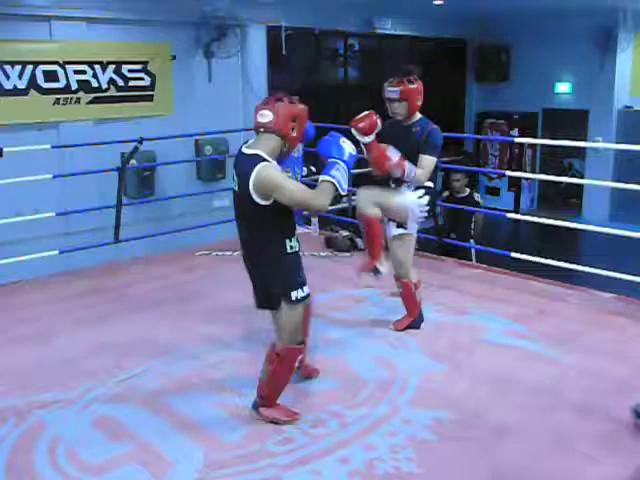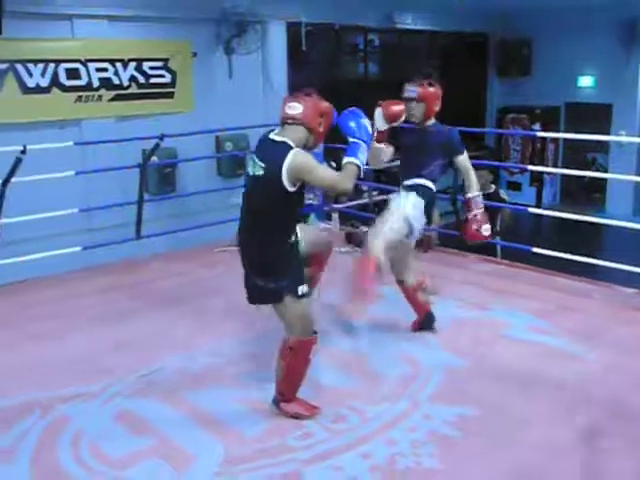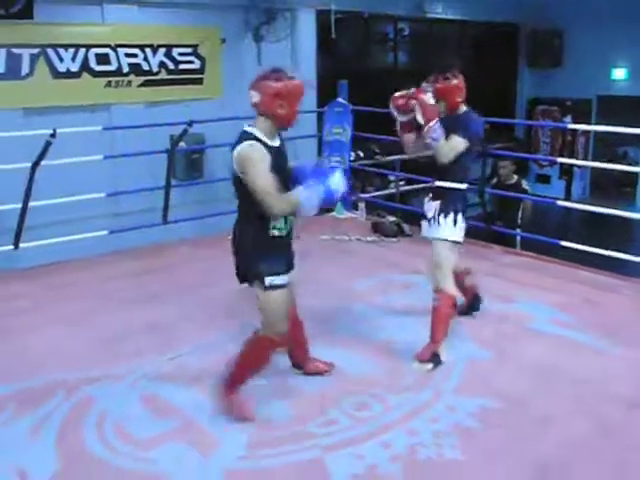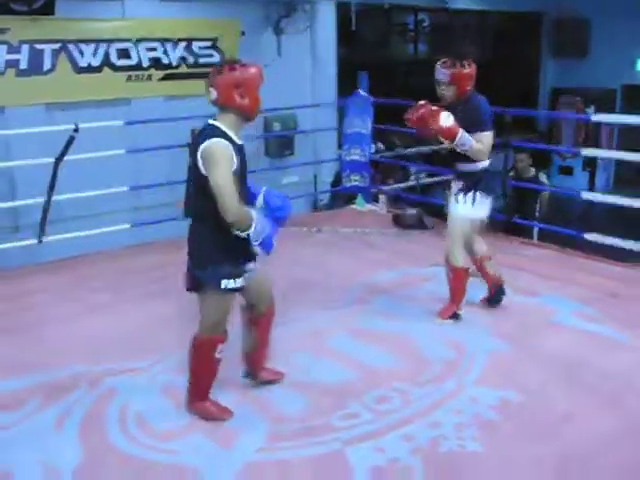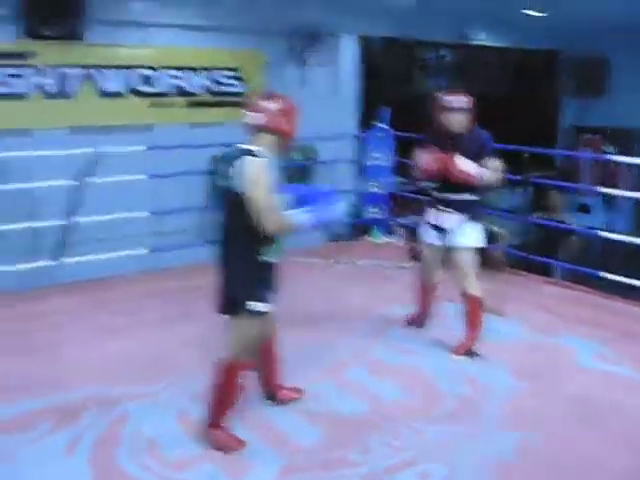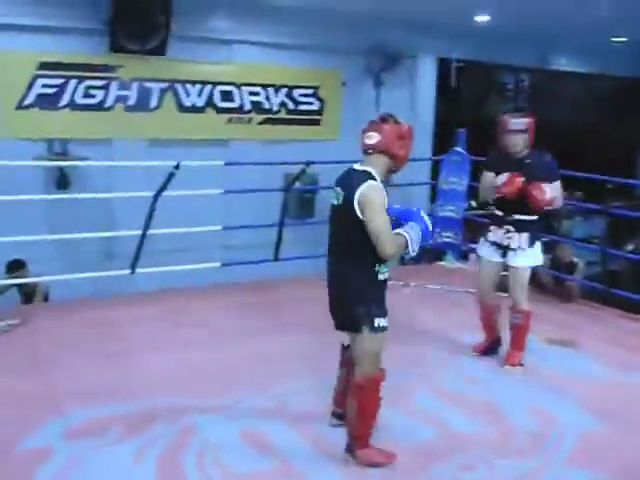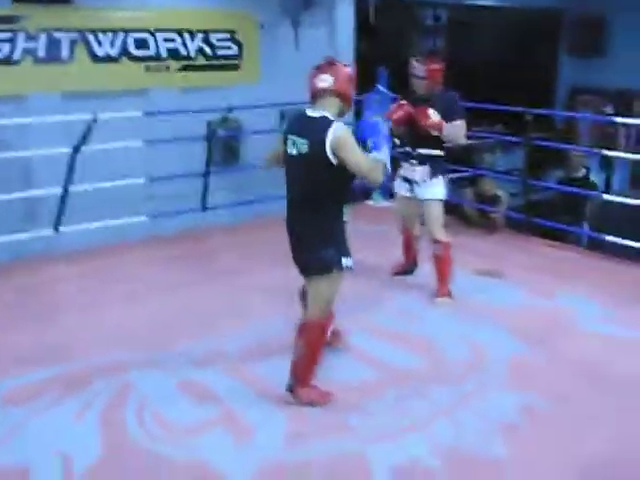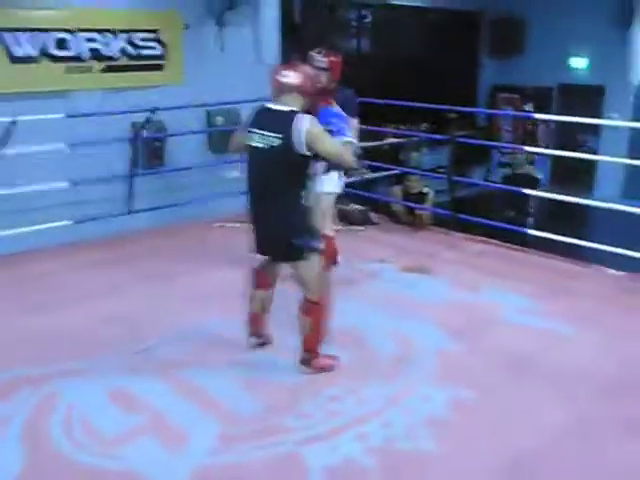
dt=0.5s
person 1, frame 1
left shoulder: (248, 152)
right shoulder: (264, 173)
right elbow: (318, 202)
right wrist: (339, 164)
left hip: (268, 254)
right hip: (275, 263)
left knee: (302, 312)
right knee: (289, 339)
left ankle: (295, 364)
right ankle: (265, 402)
person 1, frame 2
left shoulder: (269, 143)
right shoulder: (296, 159)
right elbow: (341, 183)
right wrist: (358, 144)
left hip: (269, 239)
right hip: (272, 255)
left knee: (322, 241)
right knee: (300, 332)
right ankle: (285, 398)
person 1, frame 3
left shoulder: (271, 140)
right shoulder: (248, 150)
right elbow: (277, 205)
left wrist: (314, 186)
right wrist: (322, 189)
left hip: (277, 242)
right hip: (259, 248)
left knee: (287, 307)
right knee: (275, 327)
left ankle: (302, 360)
right ankle: (231, 386)
person 1, frame 4
left shoulder: (228, 137)
right shoulder: (216, 145)
right elbow: (232, 213)
left wrist: (260, 199)
right wrist: (263, 227)
left hip: (233, 245)
right hip: (216, 250)
left knee: (263, 300)
right knee: (213, 328)
left ankle: (255, 367)
right ankle: (198, 397)
person 1, frame 5
left shoulder: (240, 159)
right shoulder: (254, 165)
right elbow: (271, 224)
left wrist: (289, 203)
right wrist: (309, 214)
left hip: (247, 264)
right hip: (249, 269)
left knee: (263, 332)
right knee: (242, 349)
left ankle: (272, 387)
right ankle: (215, 424)
person 1, frame 6
left shoulder: (347, 178)
right shoulder: (371, 189)
right elbow: (387, 248)
left wrist: (388, 219)
right wrist: (414, 230)
left hip: (343, 280)
right hip: (361, 287)
left knee: (356, 349)
right knee: (369, 368)
left ankle: (343, 408)
right ankle: (359, 443)
person 1, frame 7
left shoulder: (296, 123)
right shoulder: (336, 132)
left elbow: (276, 159)
right elbow: (375, 177)
left hip: (299, 224)
right hip: (325, 229)
left knee: (316, 283)
right knee: (318, 309)
left ankle: (317, 335)
right ankle: (300, 382)
person 1, frame 8
left shoulder: (257, 117)
right shoulder: (304, 124)
left elbow: (234, 146)
right elbow: (348, 160)
left hip: (262, 215)
right hip: (291, 219)
left knee: (267, 267)
right knee: (316, 289)
left ankle: (256, 331)
right ankle: (310, 355)
person 2, frame 1
left shoulder: (430, 132)
right shoulder: (389, 128)
left elbow: (422, 175)
right elbow: (377, 165)
left wrist: (398, 165)
right wrist: (368, 141)
left hip: (416, 199)
right hip: (396, 202)
left knee: (366, 199)
right knee: (401, 264)
left ankle: (375, 258)
right ankle: (414, 314)
person 2, frame 2
left shoulder: (446, 135)
right shoulder: (402, 133)
left elbow: (468, 172)
right elbow: (377, 162)
left wrist: (476, 210)
right wrist: (381, 130)
left hip: (418, 196)
right hip: (403, 198)
left knee: (378, 240)
right knee: (401, 266)
left ankle: (361, 294)
right ankle: (425, 314)
person 2, frame 3
left shoulder: (470, 122)
right shoulder: (442, 118)
left elbow: (444, 155)
right elbow: (412, 149)
left wrist: (429, 119)
right wrist: (404, 119)
left hip: (450, 201)
right hip: (437, 197)
left knee: (440, 273)
right knee: (445, 258)
left ankle: (433, 348)
right ankle: (472, 297)
person 2, frame 4
left shoulder: (478, 108)
right shoulder: (450, 106)
left elbow: (482, 152)
right elbow: (435, 139)
left wrist: (452, 132)
right wrist: (423, 125)
left hip: (475, 182)
right hip: (464, 179)
left knee: (453, 247)
right knee: (470, 238)
left ankle: (454, 305)
right ankle: (495, 286)
person 2, frame 5
left shoulder: (480, 139)
right shoulder: (433, 136)
left elbow: (497, 176)
right elbow: (419, 166)
left wrist: (471, 172)
right wrist: (425, 165)
left hip: (464, 214)
right hip: (436, 209)
left knee: (467, 277)
right knee: (428, 268)
left ankle: (471, 339)
right ankle: (423, 311)
person 2, frame 6
left shoulder: (544, 161)
right shoulder: (496, 158)
left elbow: (558, 200)
right elbow: (483, 195)
left wrist: (547, 199)
right wrist: (497, 188)
left hip: (525, 234)
right hip: (497, 230)
left knee: (518, 297)
right knee: (484, 289)
left ankle: (516, 351)
right ankle: (492, 338)
person 2, frame 7
left shoulder: (449, 100)
right shoulder: (410, 98)
left elbow: (460, 138)
left wrist: (439, 127)
right wrist: (397, 122)
left hip: (431, 169)
right hip: (409, 165)
left knee: (434, 229)
right knee: (406, 221)
left ankle: (444, 284)
right ankle: (410, 261)
person 2, frame 8
left shoulder: (344, 97)
left elbow: (352, 134)
left wrist: (337, 114)
left hip: (331, 165)
left knee: (322, 223)
right knee: (322, 218)
right ankle: (330, 255)
